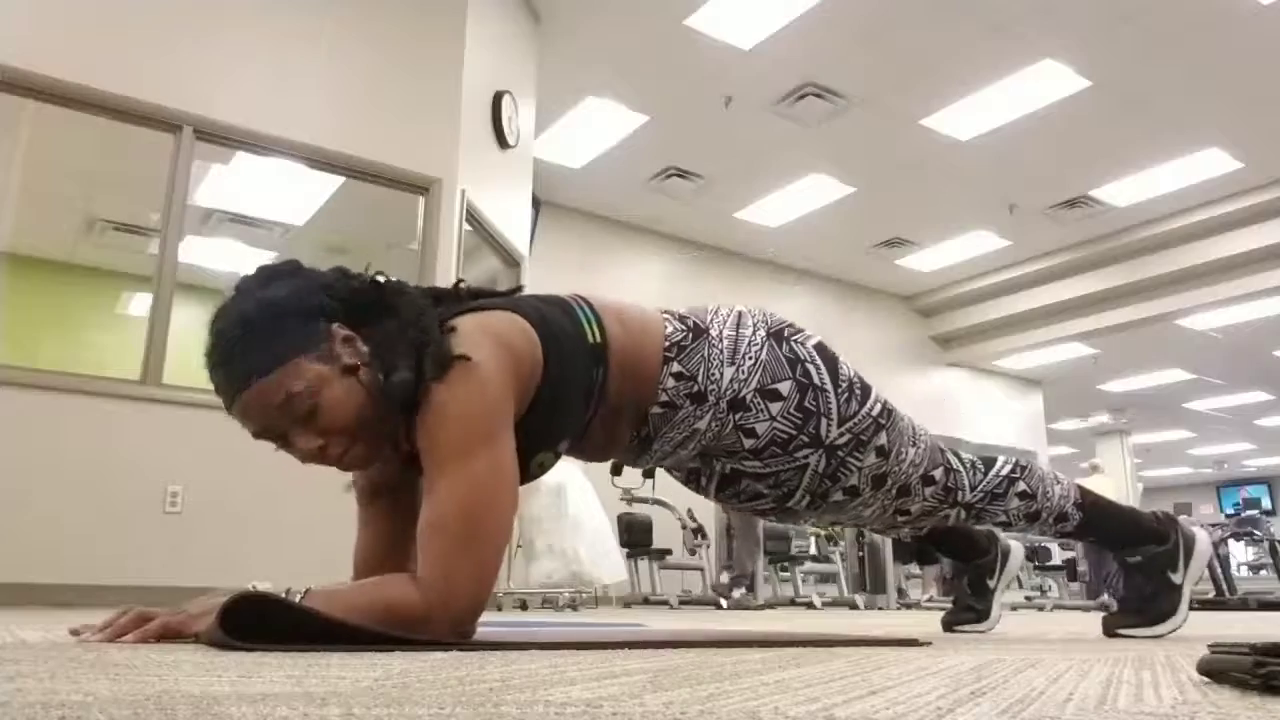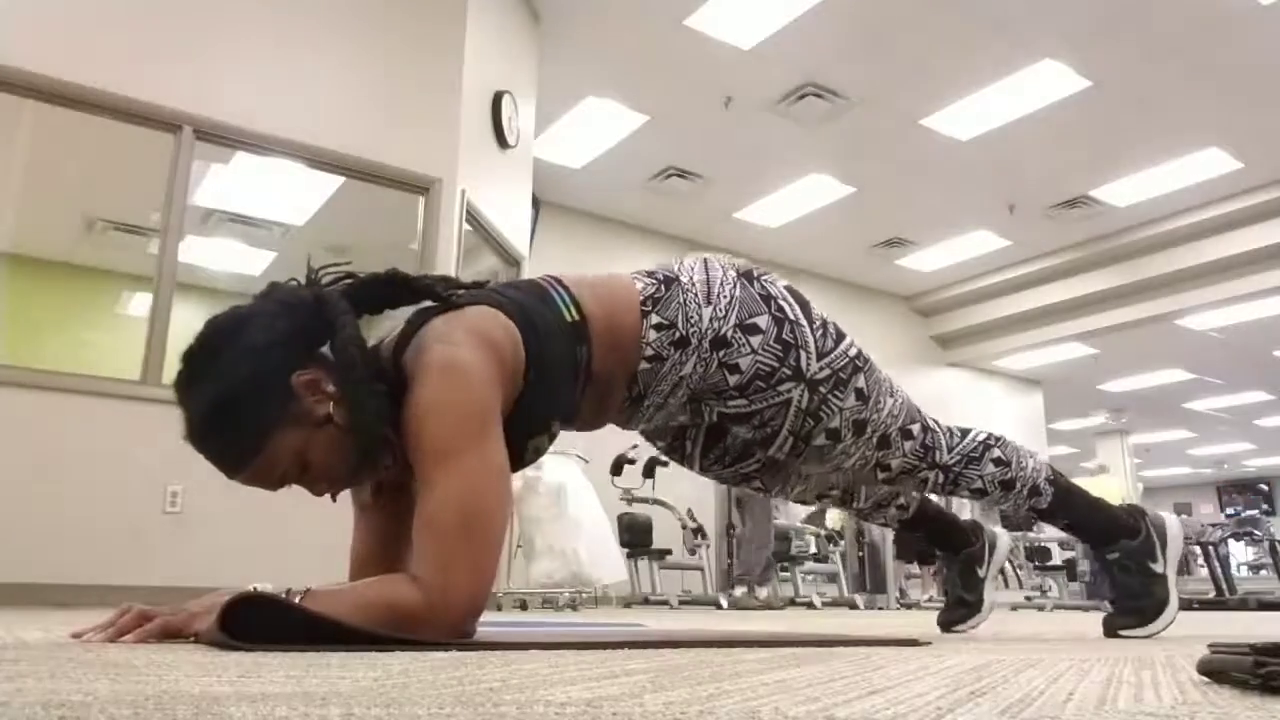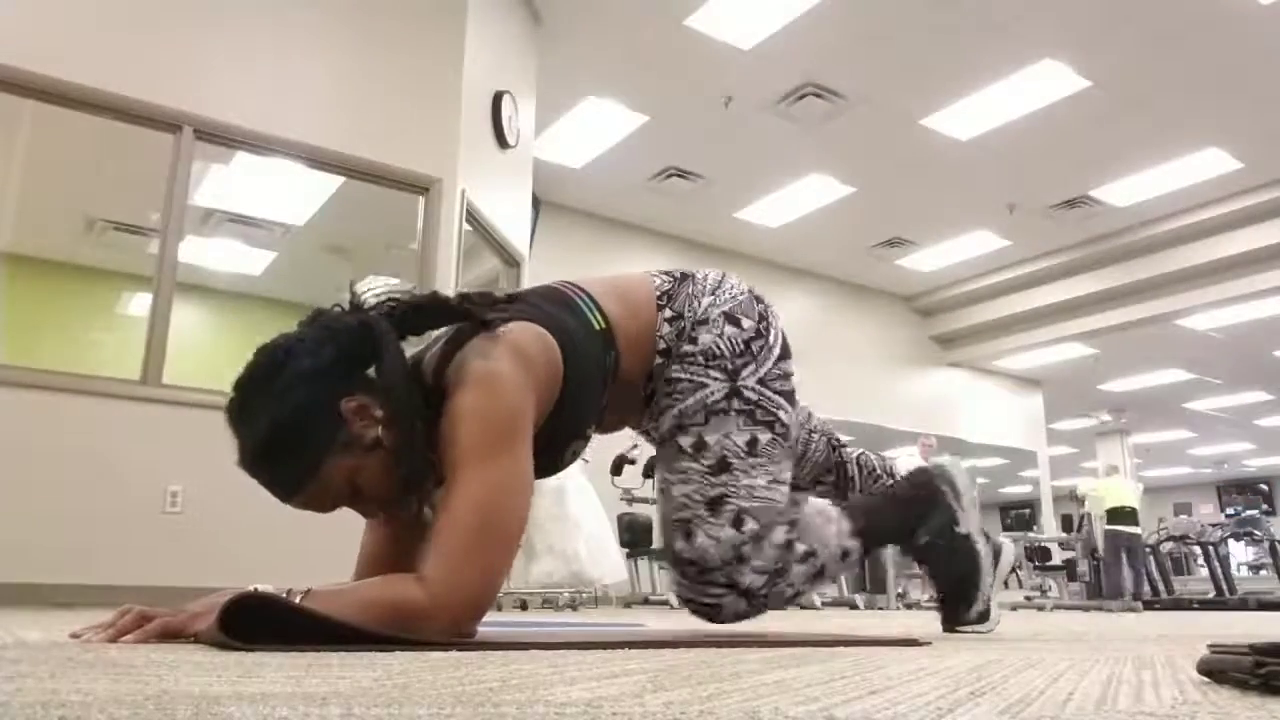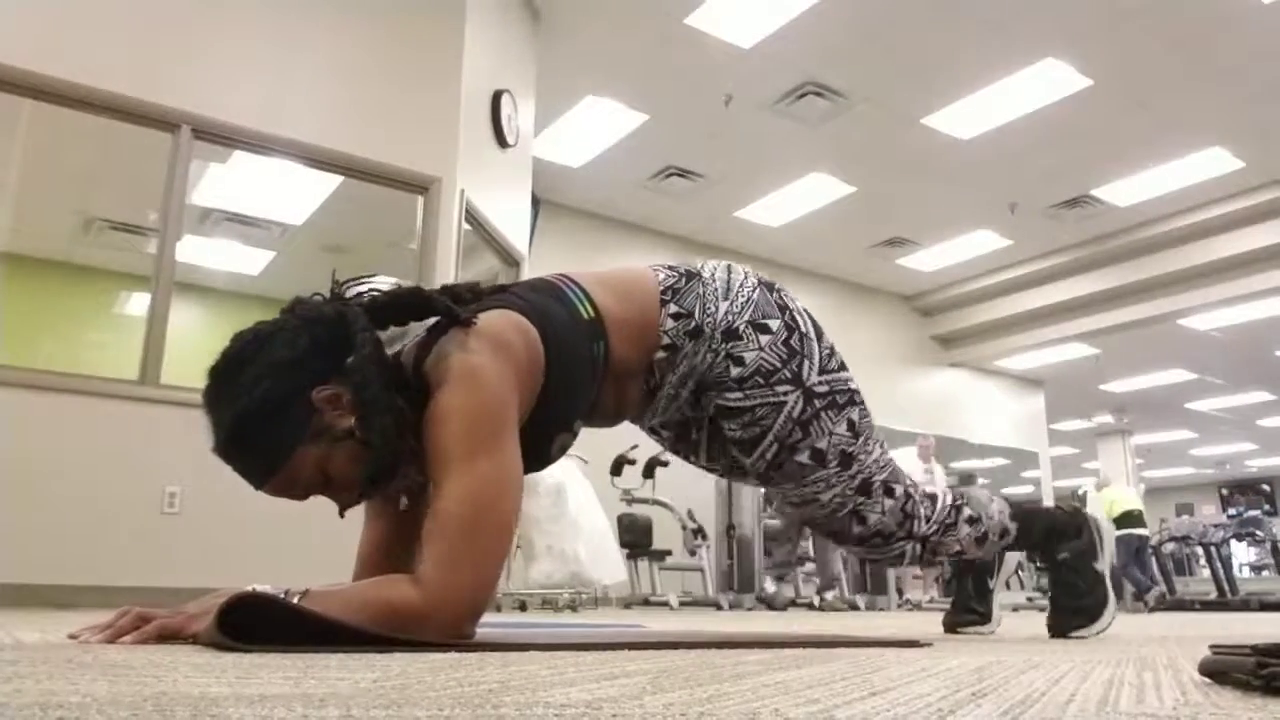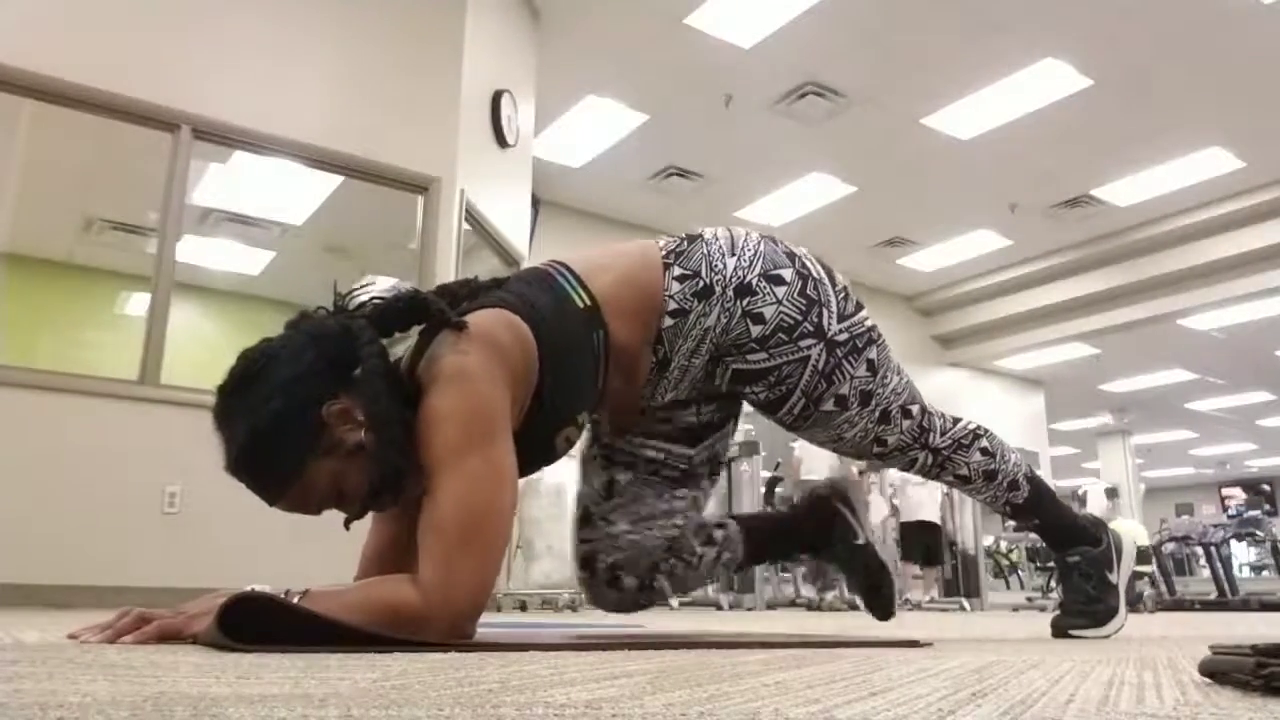
dt=0.5s
person 1, frame 1
left shoulder: (462, 368)
right shoulder: (389, 415)
left elbow: (444, 604)
right elbow: (387, 588)
left wrist: (241, 605)
left hip: (746, 382)
right hip: (691, 431)
left knee: (931, 478)
right knee: (904, 493)
left ankle: (1162, 540)
right ankle: (978, 561)
person 1, frame 2
left shoulder: (444, 369)
right shoulder: (379, 401)
left elbow: (443, 605)
right elbow: (381, 585)
left wrist: (245, 606)
left hip: (727, 334)
right hip: (674, 396)
left knee: (919, 451)
right knee: (866, 482)
left ankle: (1132, 532)
right ankle: (967, 552)
person 1, frame 3
left shoulder: (487, 386)
right shoulder: (381, 408)
left elbow: (448, 604)
right elbow: (386, 581)
left hip: (713, 327)
right hip: (649, 371)
left knee: (731, 570)
right knee: (831, 479)
left ankle: (926, 509)
right ankle: (936, 531)
person 1, frame 4
left shoulder: (467, 376)
right shoulder: (403, 406)
left elbow: (445, 605)
right elbow: (386, 584)
left wrist: (249, 605)
right wrist: (247, 608)
left hip: (738, 340)
right hip: (681, 391)
left knee: (879, 506)
right knee: (848, 508)
left ankle: (1068, 533)
right ankle: (977, 549)
person 1, frame 5
left shoulder: (459, 379)
right shoulder: (408, 404)
left elbow: (445, 606)
right elbow: (386, 592)
left hip: (753, 300)
right hip: (671, 378)
left knee: (915, 440)
right knee: (616, 571)
left ankle: (1087, 544)
right ankle: (822, 532)
